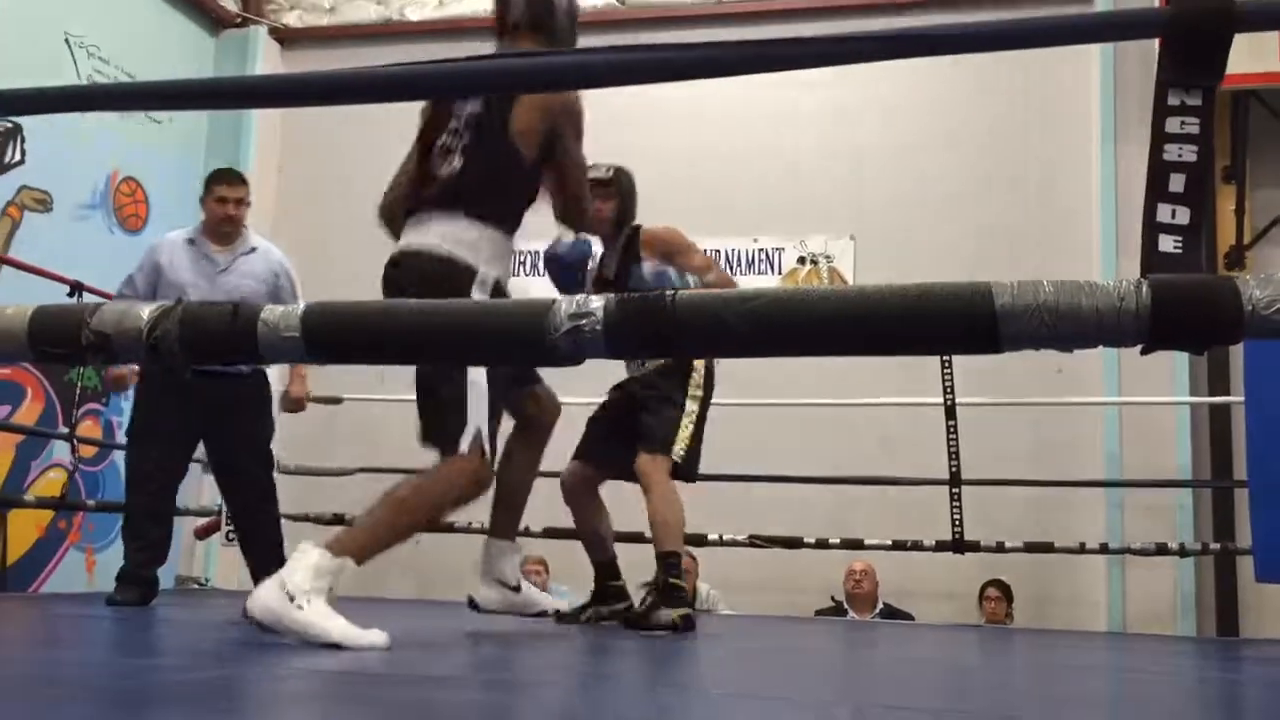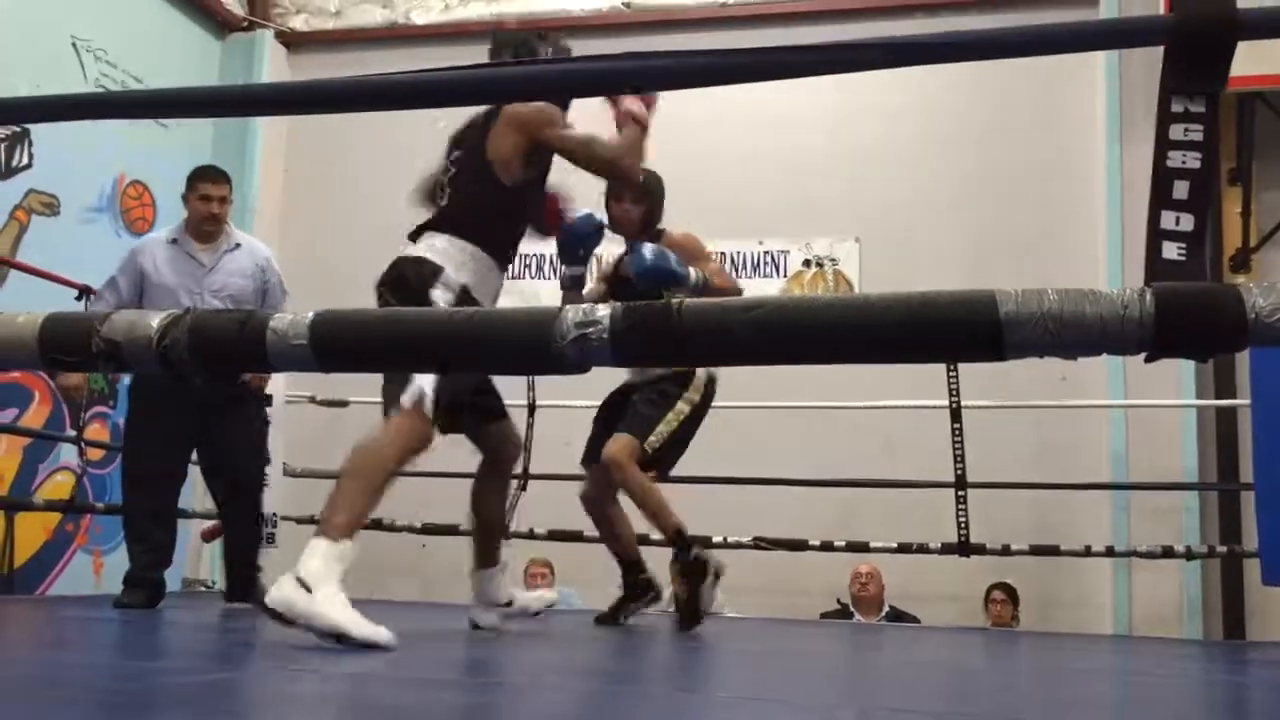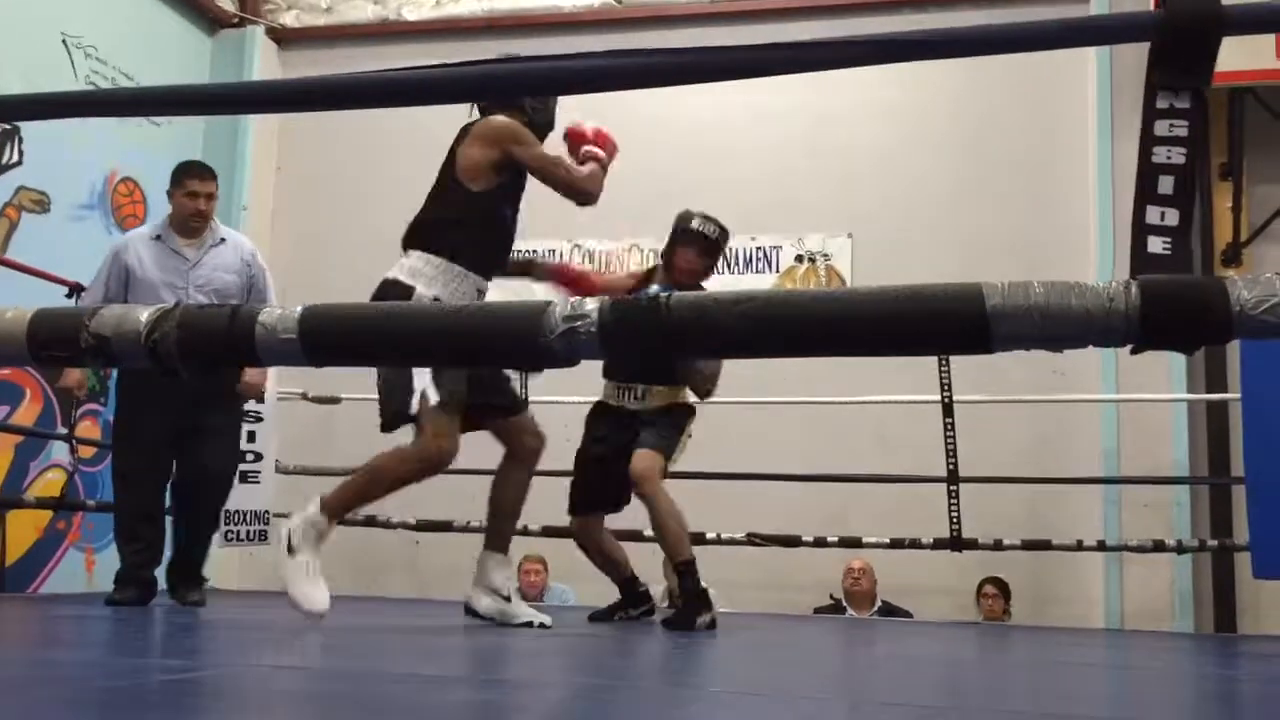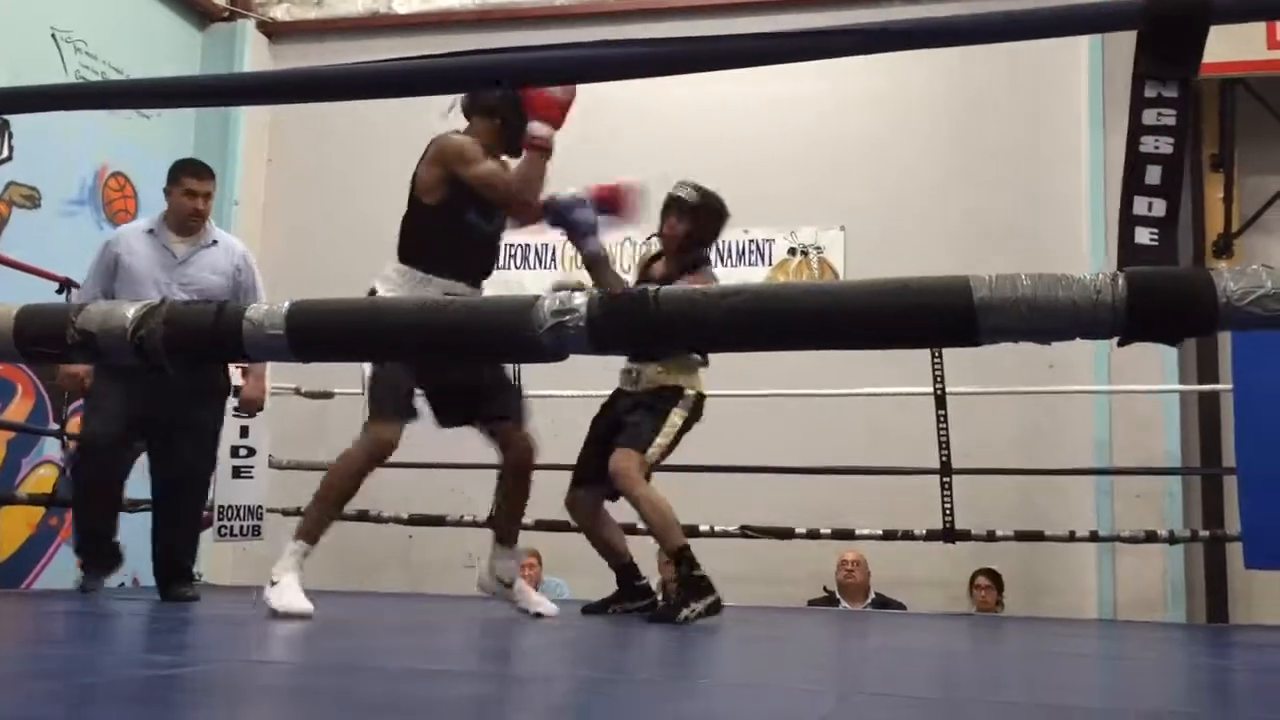
dt=0.2s
person 1, frame 1
left shoulder: (459, 91)
right shoulder: (549, 89)
left elbow: (394, 209)
right elbow: (576, 213)
left hip: (422, 268)
right hip: (458, 281)
left knee: (539, 410)
right knee: (468, 467)
left ankle: (500, 578)
right ankle: (296, 583)
person 1, frame 2
left shoulder: (480, 130)
right shoulder: (531, 113)
left elbow: (431, 193)
right elbow: (621, 164)
left wrist: (530, 201)
right wrist: (635, 112)
left hip: (439, 293)
right hip: (436, 289)
left knee: (503, 443)
right knee: (411, 423)
left ankle: (492, 592)
right ankle: (311, 577)
person 1, frame 3
left shoulder: (498, 158)
right shoulder: (499, 130)
right elbow: (584, 191)
right wrist: (597, 153)
right hip: (417, 305)
left knee: (526, 439)
right knee: (436, 443)
left ankle: (494, 586)
right ankle: (306, 531)
person 1, frame 4
left shoulder: (491, 167)
right shoulder: (452, 148)
left elbow: (525, 207)
right elbow: (525, 199)
left wrist: (589, 202)
right wrist: (543, 130)
left knee: (519, 446)
right knee: (381, 440)
left ankle: (503, 570)
right ankle: (290, 565)
person 2, frame 1
left shoulder: (658, 240)
right shoulder: (600, 271)
left elbow: (725, 284)
left wrist: (683, 283)
right wrist: (572, 295)
left hip: (680, 372)
right hip: (639, 379)
left knee: (652, 468)
right knee: (575, 480)
left ankle: (672, 595)
right ankle: (610, 592)
person 2, frame 2
left shoulder: (677, 245)
right shoulder: (616, 269)
left elbow: (733, 295)
left wrist: (689, 278)
right wrist: (572, 266)
left hip: (682, 379)
right hip: (639, 382)
left knee: (616, 457)
right knee: (595, 491)
left ankle: (693, 562)
right ankle: (638, 583)
person 2, frame 3
right shoulder: (629, 286)
left elbow: (705, 388)
left hip: (664, 413)
right hip: (612, 411)
left knee: (643, 476)
right knee: (584, 522)
left ankle: (694, 596)
right ankle: (635, 596)
person 2, frame 4
left shoulder: (699, 281)
right shoulder: (652, 262)
left wrist: (594, 254)
left hip: (672, 394)
right hip: (628, 392)
left knee: (624, 469)
right knee: (581, 499)
left ankle: (695, 584)
right ankle: (633, 586)
person 3, frame 1
left shoulder: (270, 261)
right shoulder: (165, 250)
right elbow: (129, 306)
left wrist: (298, 377)
left hip: (241, 390)
right hip: (170, 385)
left knee: (252, 489)
right knee: (150, 481)
left ankle: (273, 580)
right ankle: (137, 578)
person 3, frame 2
left shoulder: (256, 256)
right shoulder: (148, 252)
left elbow: (278, 319)
right elbow: (107, 309)
right wrist: (79, 365)
left hip: (234, 390)
right hip: (163, 387)
left knee: (242, 485)
right knee: (149, 487)
left ankle: (244, 583)
right ankle: (145, 581)
person 3, frame 3
left shoulder: (241, 252)
right shoulder: (132, 247)
right elbow: (96, 310)
left wrist: (258, 366)
right wrist: (77, 364)
left hip: (217, 385)
right hip: (147, 383)
left knee: (210, 480)
right knee: (139, 483)
left ankle: (186, 577)
right ankle: (136, 578)
person 3, frame 4
left shoulder: (233, 255)
right shoulder: (124, 242)
right elbow: (89, 305)
left wrist: (256, 378)
right wrist: (77, 357)
left hip: (196, 383)
right hip: (124, 373)
left knee: (185, 480)
right knee: (96, 451)
left ankle: (175, 574)
right ankle: (98, 556)
